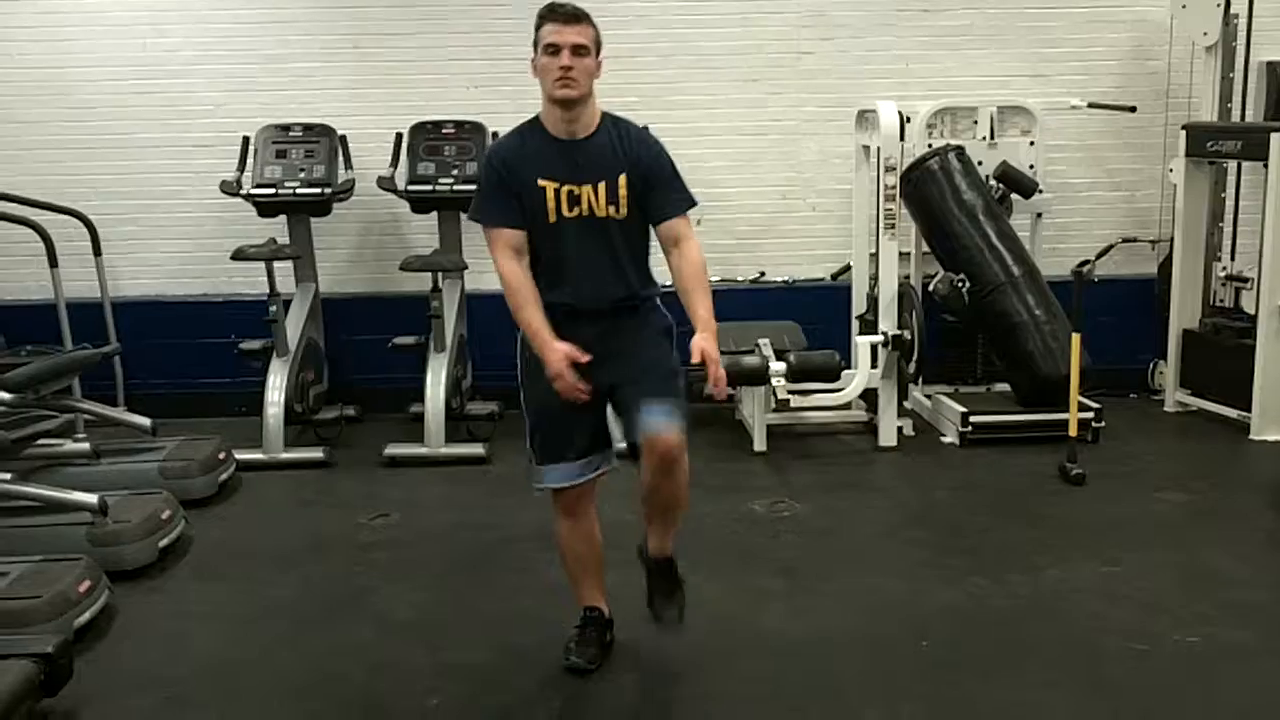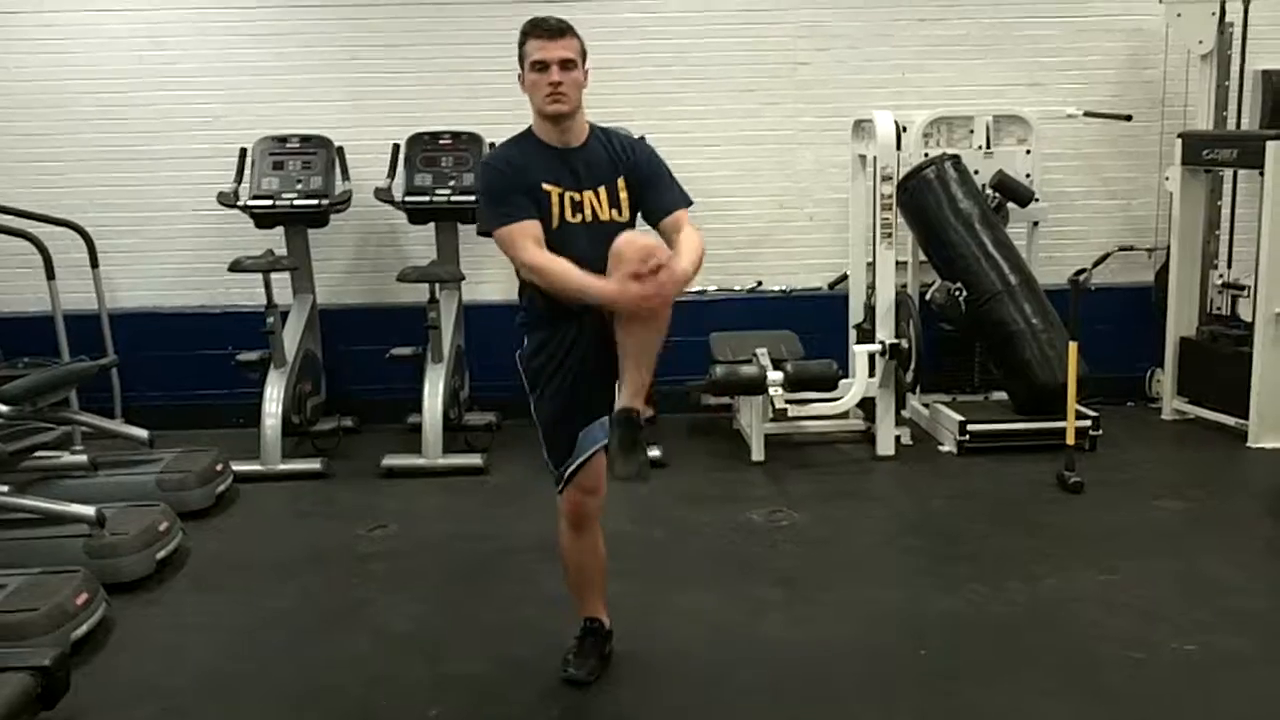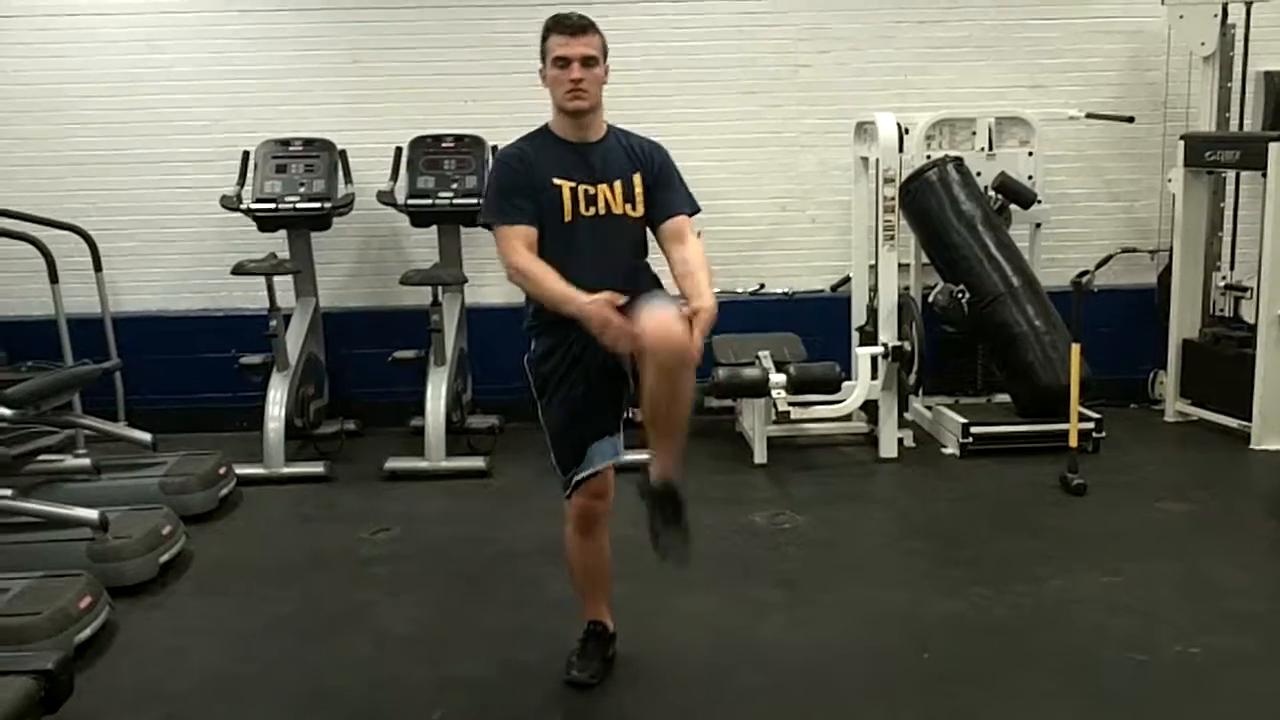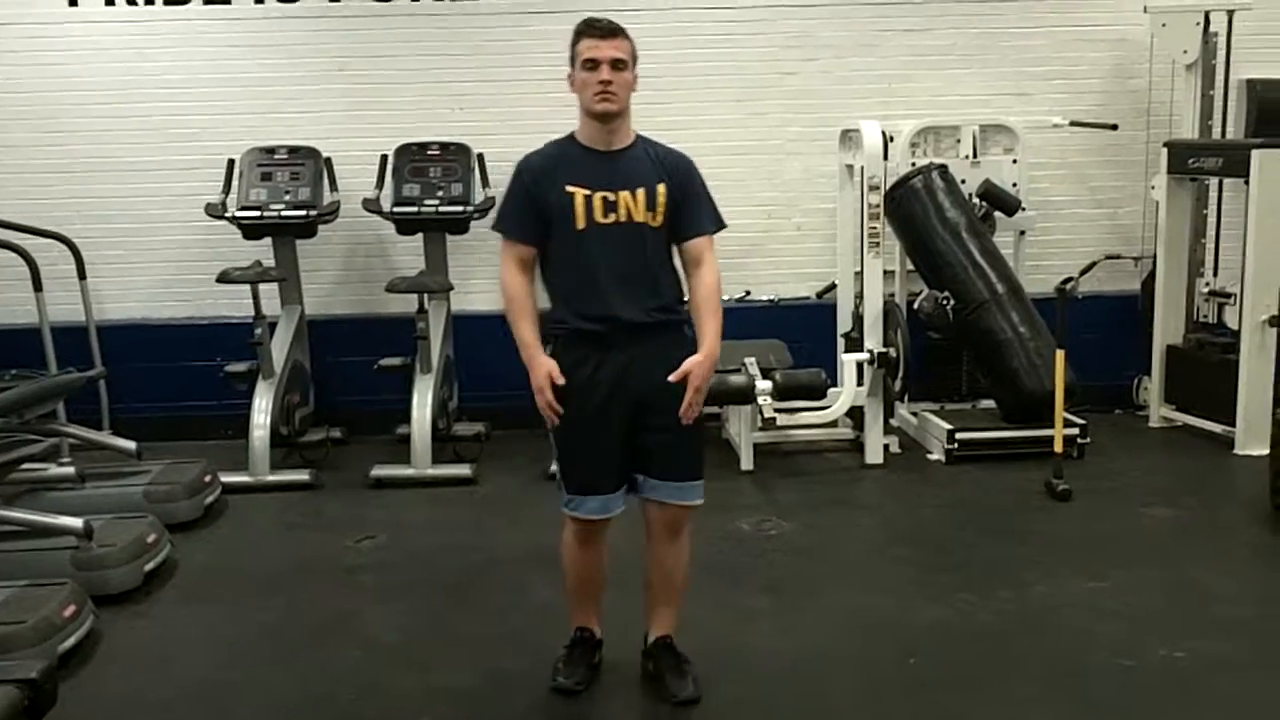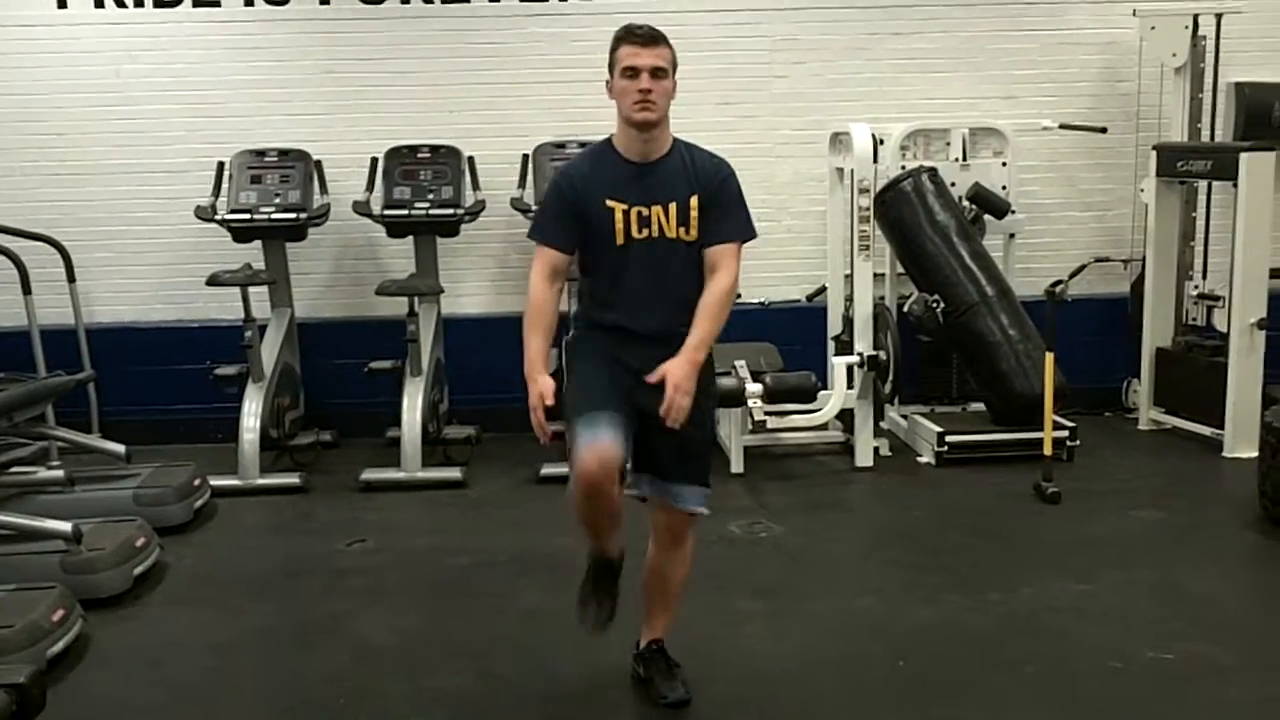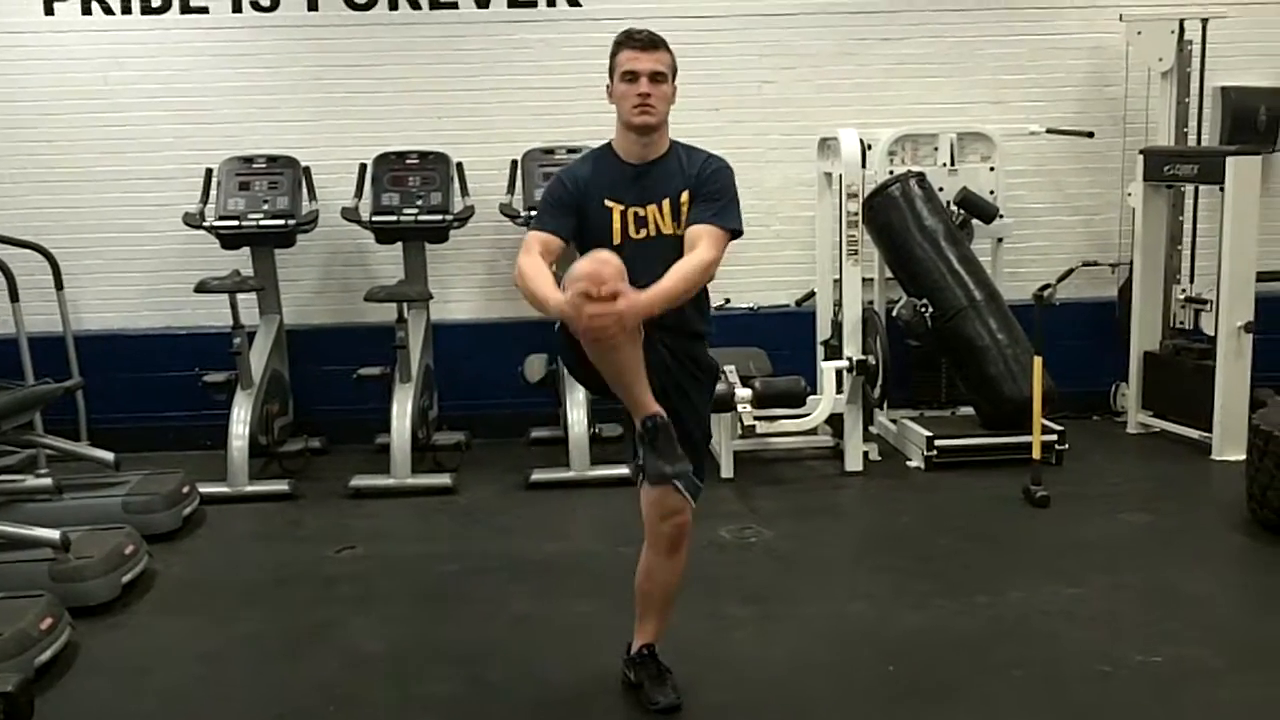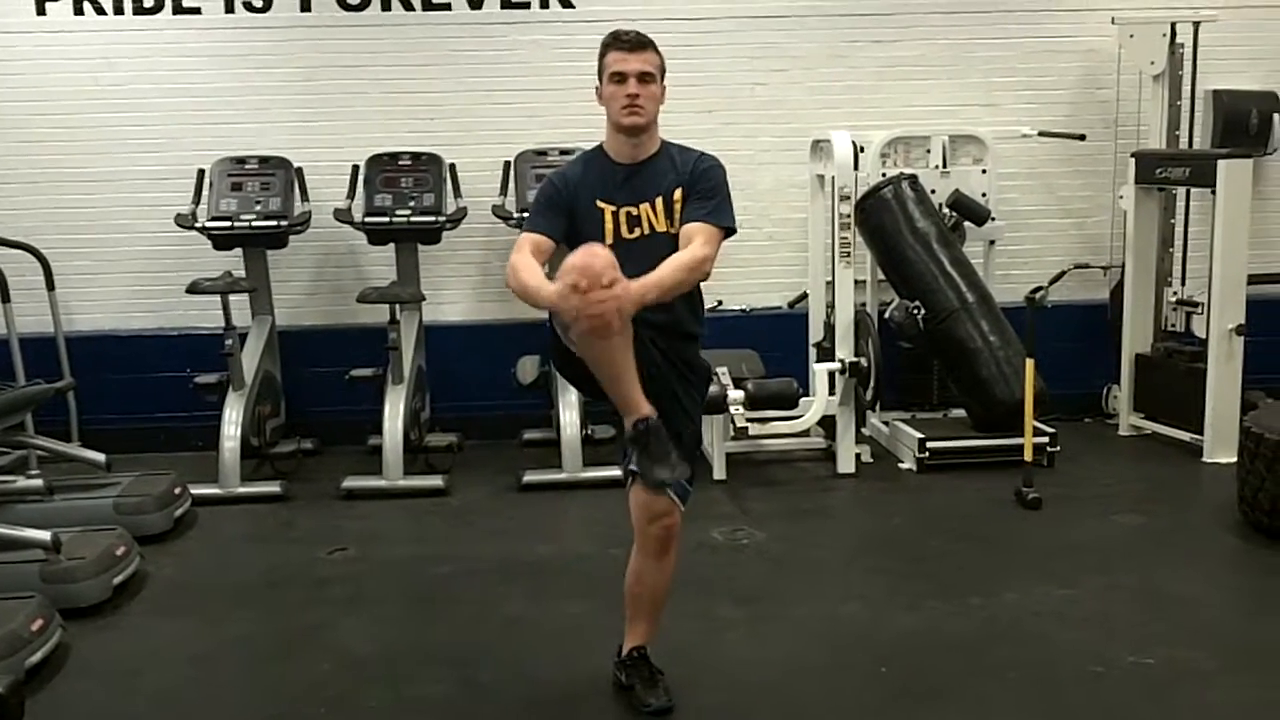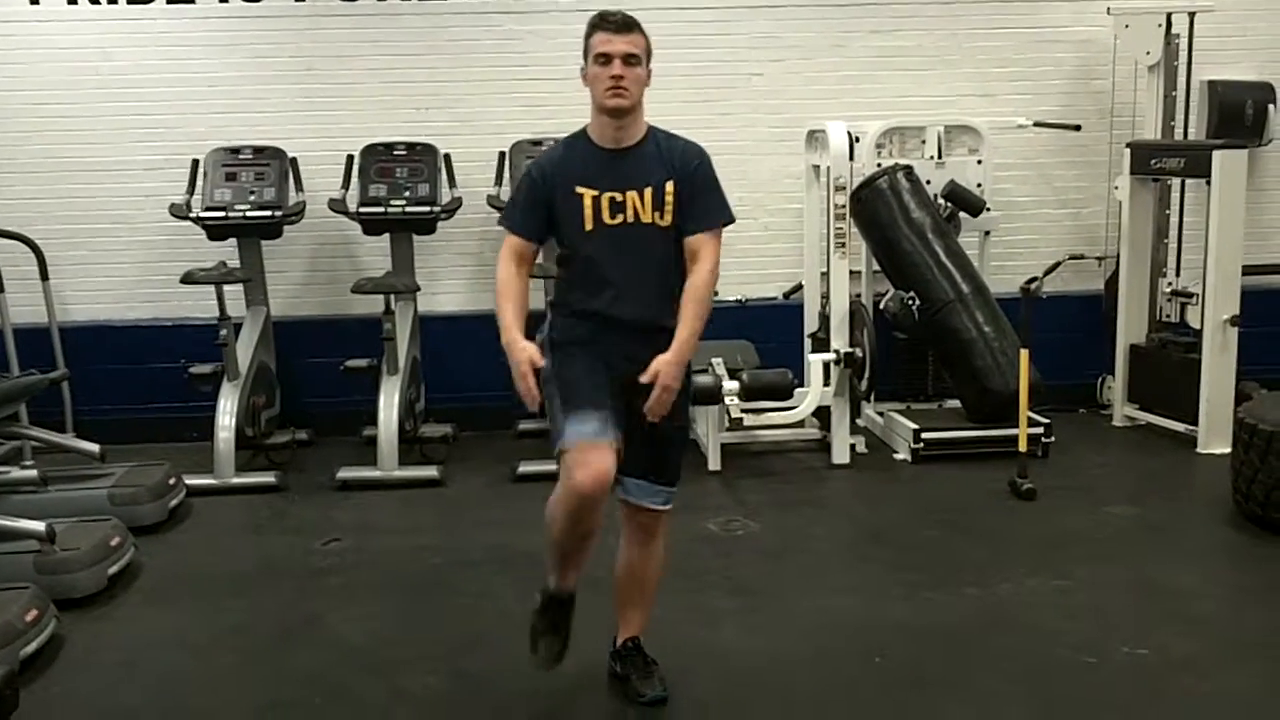
dt=0.4s
person 1, frame 1
left shoulder: (638, 147)
right shoulder: (508, 158)
left elbow: (679, 241)
right elbow: (510, 258)
left wrist: (705, 329)
right wrist: (545, 344)
left hip: (633, 323)
right hip: (556, 339)
left knee: (665, 445)
right knee: (570, 491)
left ankle: (660, 555)
right ankle: (593, 615)
person 1, frame 2
left shoulder: (630, 153)
right shoulder: (505, 166)
left elbow: (684, 229)
right elbow: (531, 258)
left wrist: (678, 266)
right wrist: (606, 292)
left hip: (626, 322)
right hip: (557, 336)
left knee: (635, 246)
right knee: (580, 497)
left ankle: (628, 415)
right ankle: (594, 628)
person 1, frame 3
left shoulder: (645, 155)
right shoulder: (519, 164)
left elbow: (682, 239)
right elbow: (518, 260)
left wrist: (703, 297)
right wrist: (583, 306)
left hip: (639, 324)
right hip: (565, 341)
left knee: (668, 337)
right knee: (588, 500)
left ankle: (665, 483)
right ankle: (597, 630)
person 1, frame 4
left shoulder: (671, 168)
right shoulder: (541, 171)
left elbow: (700, 262)
right elbow: (515, 269)
left wrist: (709, 347)
right wrist: (533, 356)
left hip: (664, 357)
right hip: (582, 365)
left knee: (670, 514)
right knee: (587, 516)
left ankle: (661, 644)
right ankle: (585, 637)
person 1, frame 5
left shoulder: (710, 175)
right shoulder: (578, 178)
left elbow: (722, 274)
right elbow: (546, 276)
left wrist: (689, 360)
right wrist: (536, 370)
left hip: (681, 364)
right hip: (604, 350)
left knee: (676, 519)
right knee: (595, 466)
left ankle: (652, 647)
right ankle: (606, 557)
person 1, frame 6
left shoulder: (707, 173)
right shoulder: (578, 179)
left elbow: (703, 259)
right elbow: (531, 260)
left wrist: (641, 303)
right wrist: (566, 301)
left hip: (679, 352)
right hip: (605, 350)
left knee: (672, 519)
right knee: (598, 269)
left ankle: (643, 654)
right ankle: (650, 423)
person 1, frame 7
left shoulder: (698, 171)
right shoulder: (570, 182)
left elbow: (700, 256)
right elbow: (521, 265)
left wrist: (634, 293)
right wrist: (558, 294)
left hip: (671, 354)
right hip: (594, 351)
left knee: (661, 519)
right knee: (590, 262)
left ankle: (634, 656)
right ankle: (644, 425)
person 1, frame 8
left shoulder: (685, 162)
right shoulder: (553, 168)
left elbow: (702, 263)
right elbow: (514, 259)
left wrist: (678, 354)
right wrist: (514, 338)
left hip: (658, 361)
right hip: (580, 345)
left knee: (647, 515)
right knee: (588, 478)
left ankle: (628, 647)
right ankle: (560, 584)
